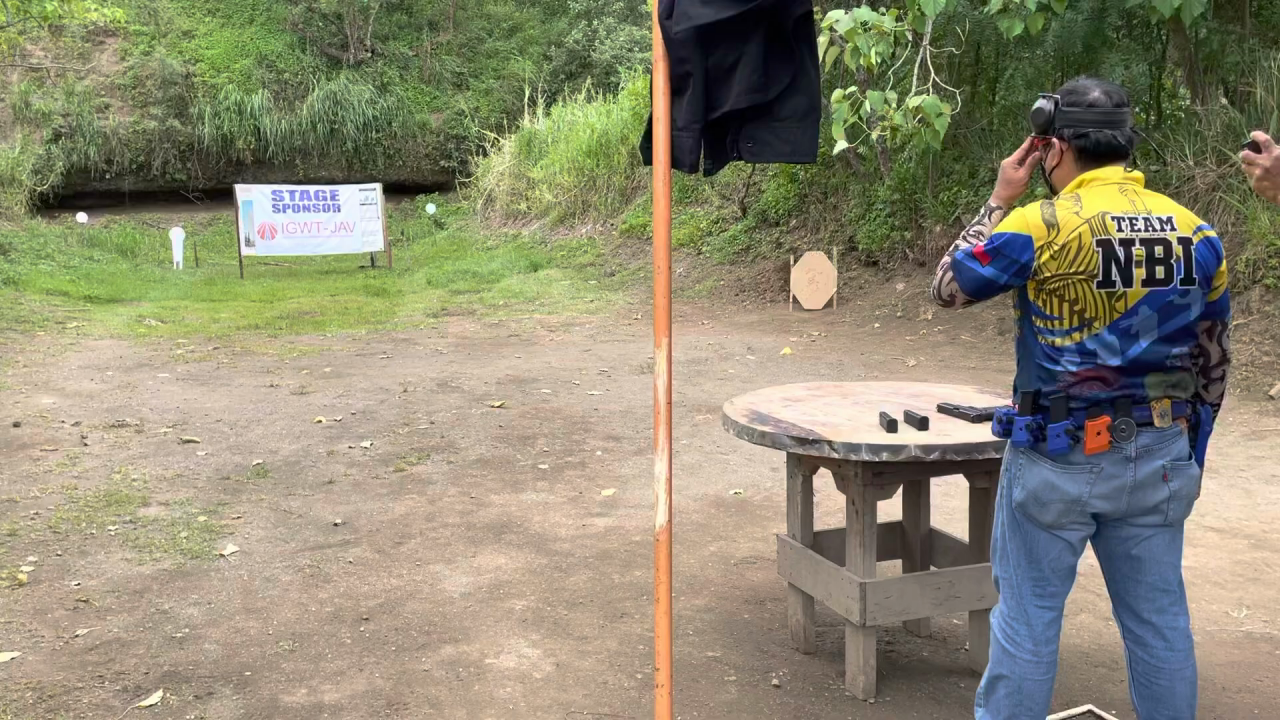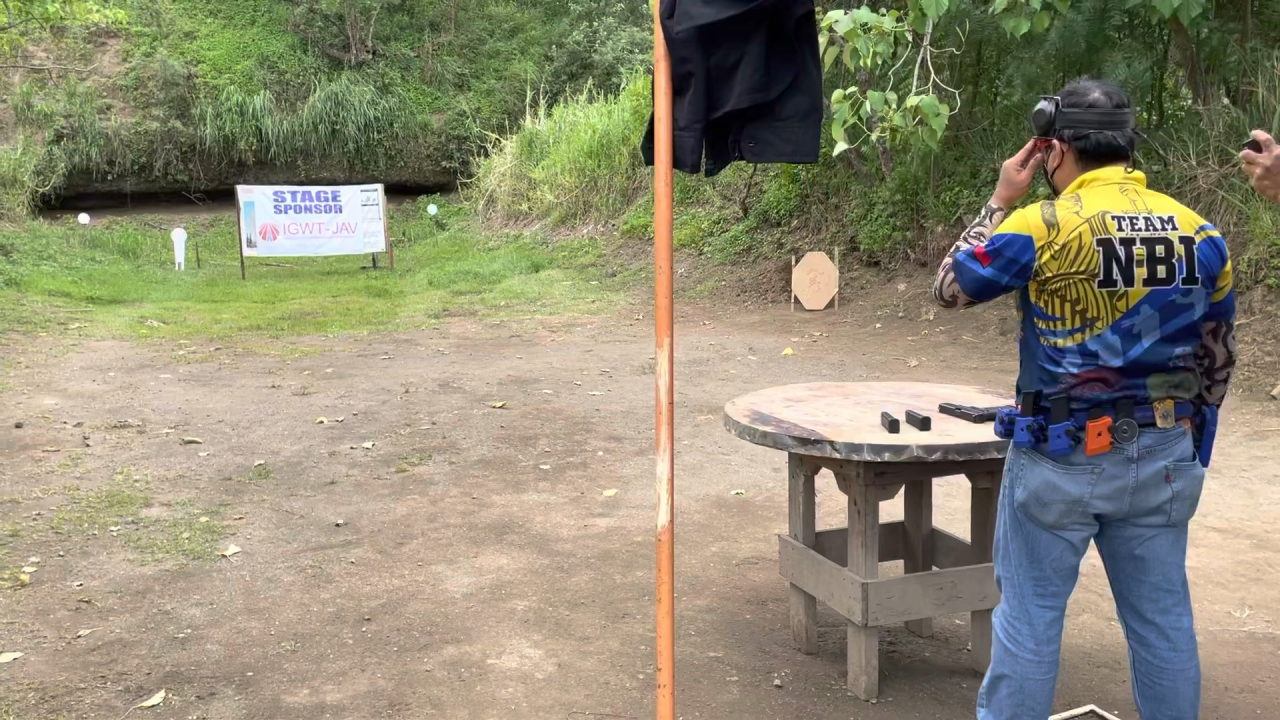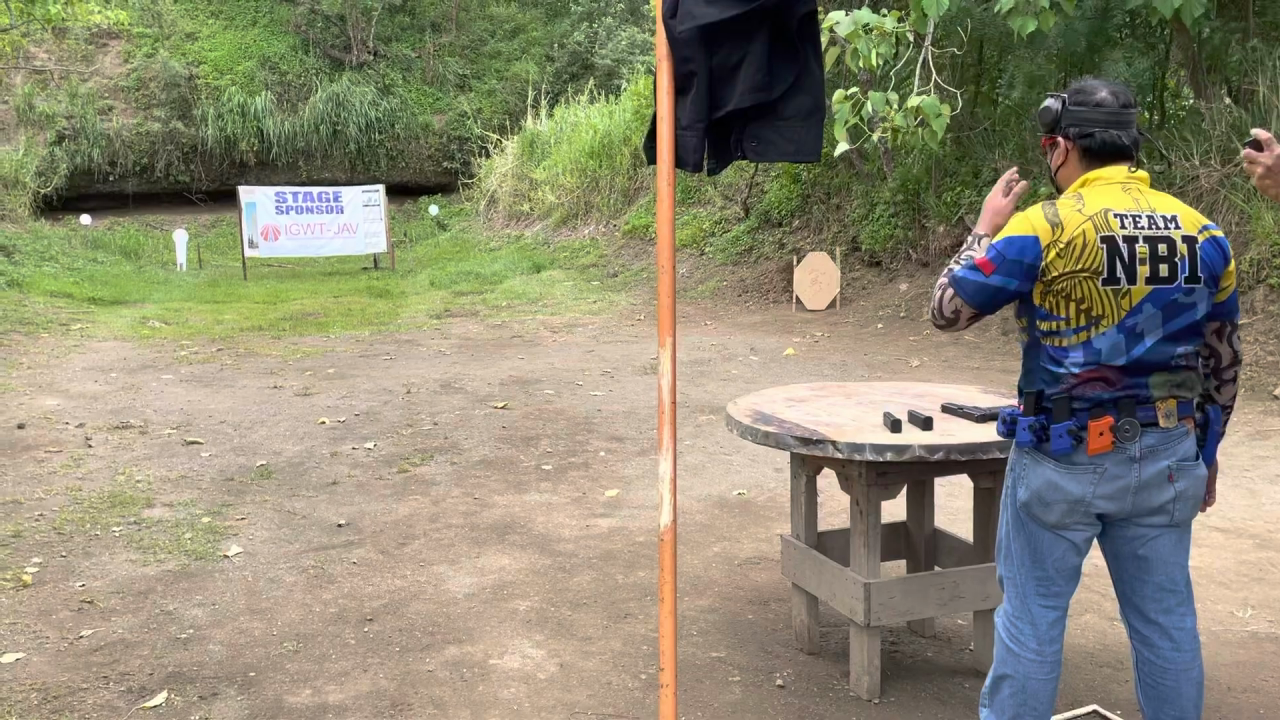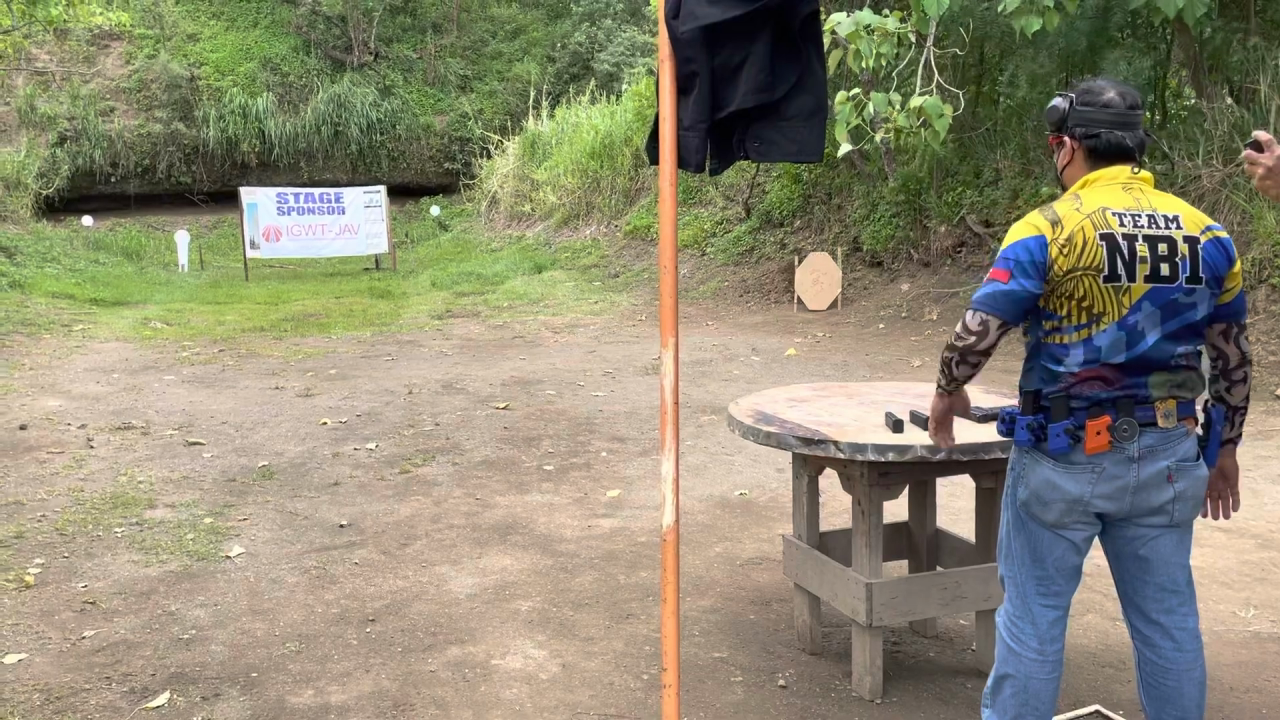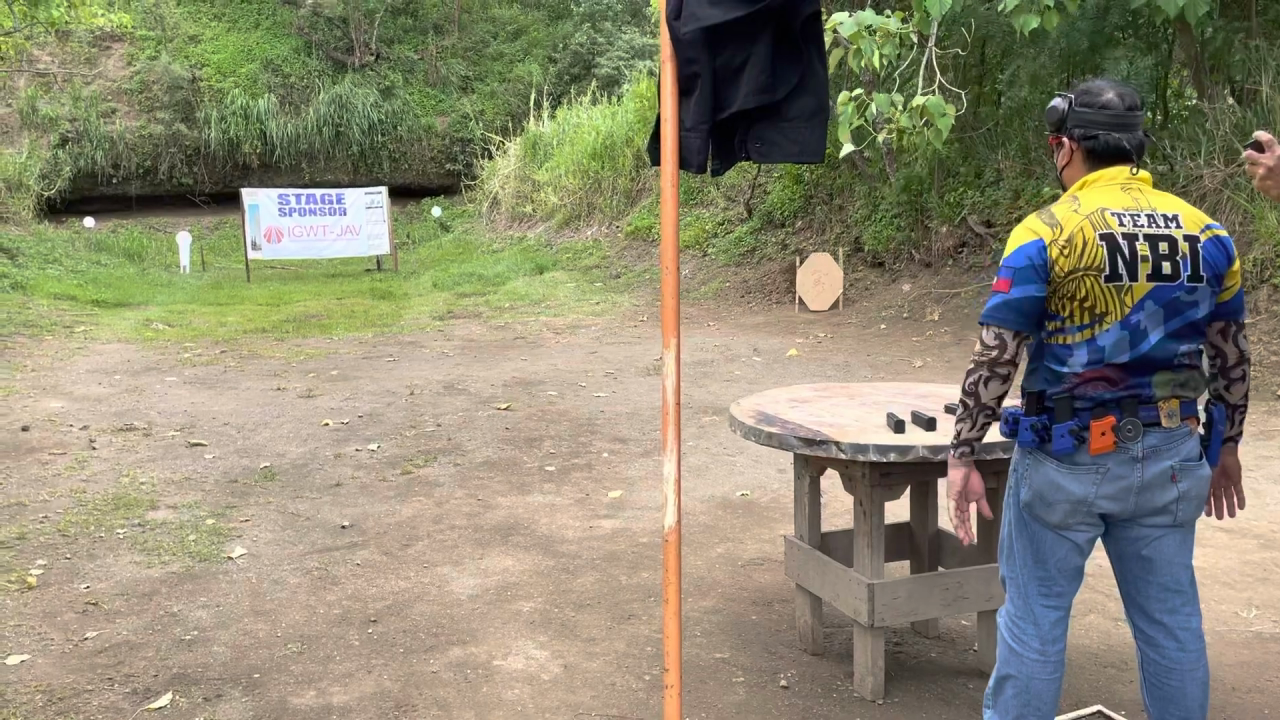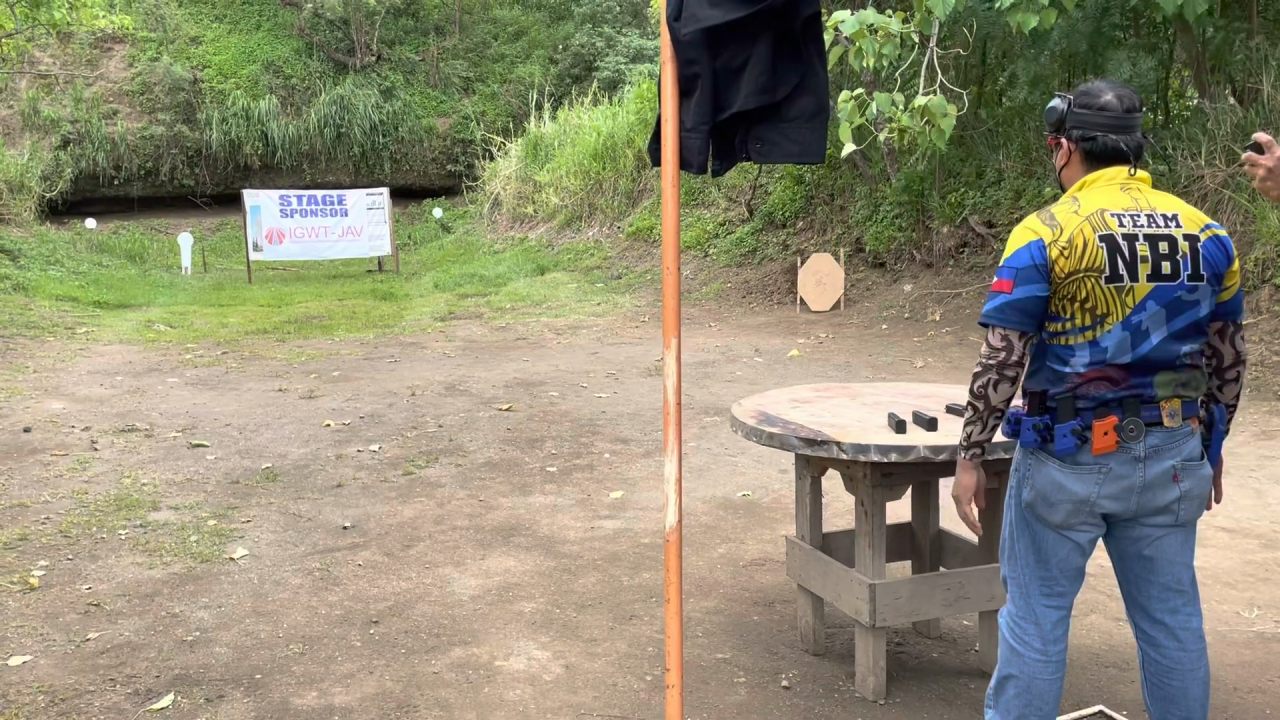
dt=0.2s
person 1, frame 1
left shoulder: (1038, 225)
right shoulder: (1196, 232)
left elbow: (948, 287)
right elbow: (1212, 356)
left wrist: (1000, 200)
right wrist: (1192, 442)
left hip: (1059, 457)
right hip: (1159, 454)
left knee: (1028, 614)
right knee: (1158, 615)
person 1, frame 2
left shoulder: (1039, 226)
right shoulder: (1199, 233)
left elbow: (948, 287)
right elbow: (1217, 357)
left wrist: (1001, 200)
right wrist: (1190, 441)
left hip: (1062, 458)
right hip: (1162, 456)
left knee: (1030, 614)
right knee: (1163, 616)
person 1, frame 3
left shoulder: (1043, 227)
right shoulder: (1202, 233)
left elbow: (948, 309)
right elbow: (1224, 357)
left wrist: (987, 229)
right wrist: (1207, 445)
left hip: (1065, 457)
right hip: (1165, 455)
left knee: (1032, 615)
right knee: (1166, 616)
person 1, frame 4
left shoulder: (1048, 228)
right shoulder: (1206, 233)
left elbow: (975, 339)
right elbow: (1232, 357)
left wrist: (947, 397)
right wrist: (1224, 449)
left hip: (1063, 457)
right hip: (1165, 454)
left knee: (1033, 614)
right knee: (1168, 615)
person 1, frame 5
left shoulder: (1047, 231)
right shoulder: (1206, 233)
left elbow: (996, 358)
right elbow: (1231, 356)
left wrist: (962, 455)
right wrist: (1225, 447)
left hip: (1067, 458)
right hip: (1169, 454)
left knee: (1034, 614)
right knee: (1170, 615)
person 1, frame 6
left shoulder: (1046, 232)
right shoulder: (1204, 233)
left elbow: (1002, 360)
right elbow: (1228, 357)
left wrist: (970, 455)
right wrist: (1210, 444)
left hip: (1069, 458)
right hip: (1170, 455)
left knee: (1035, 614)
right knee: (1171, 615)
